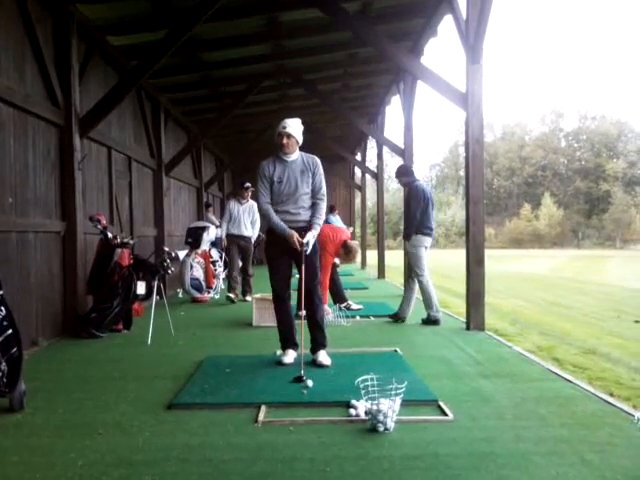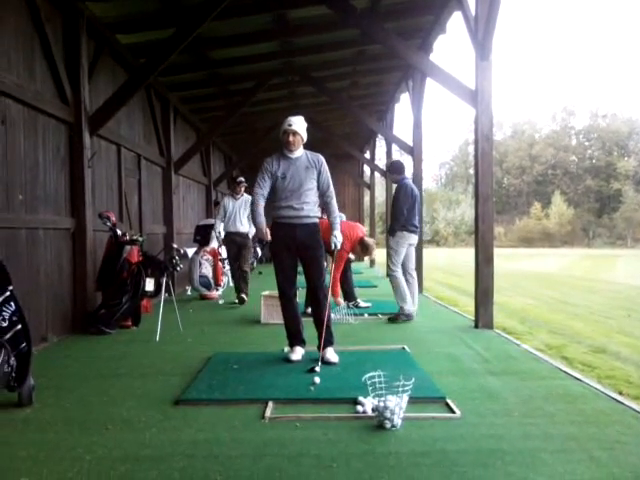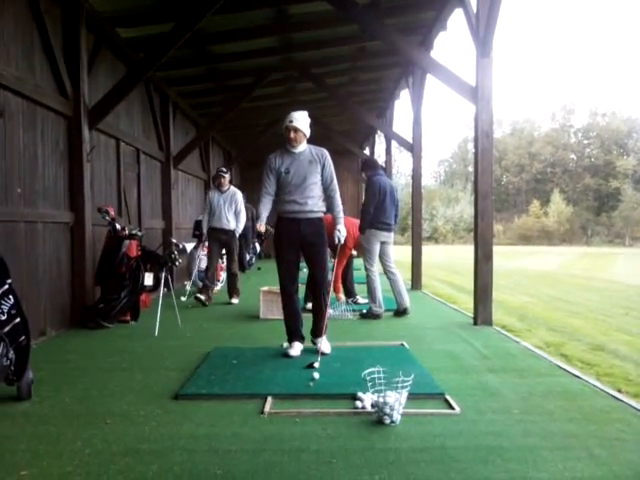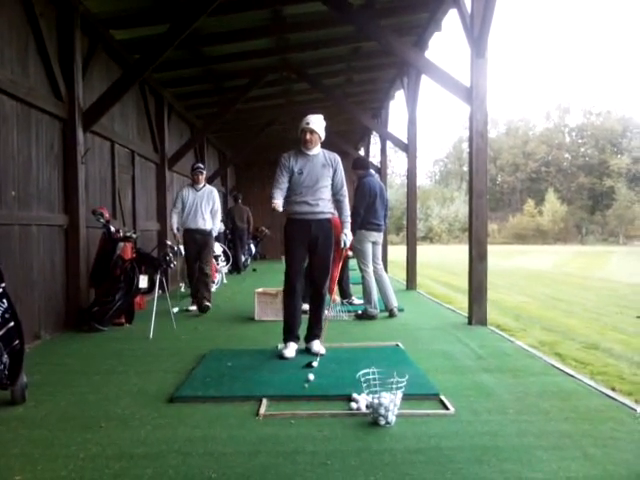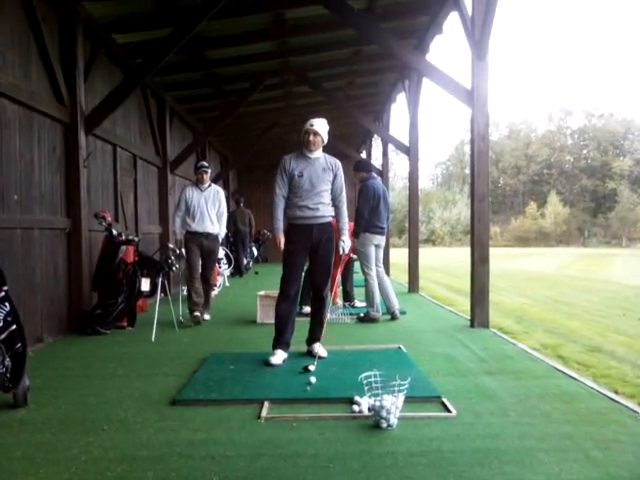
dt=0.7s
person 1, frame 1
left shoulder: (312, 163)
right shoulder: (267, 166)
left elbow: (320, 199)
right elbow: (263, 204)
left wrist: (314, 230)
right wrist: (286, 231)
left hip: (306, 233)
right hip: (277, 235)
left knee: (312, 291)
right knee: (280, 293)
left ankle: (319, 347)
right ankle: (289, 346)
person 1, frame 2
left shoulder: (317, 161)
right shoulder: (271, 163)
left elbow: (328, 196)
right elbow: (260, 194)
left wrist: (336, 228)
right wrist: (260, 224)
left hip: (309, 229)
right hip: (281, 231)
left knee: (318, 288)
right knee: (287, 290)
left ankle: (326, 344)
right ankle: (296, 343)
person 1, frame 3
left shoulder: (320, 155)
right shoulder: (275, 159)
left elbow: (331, 190)
right elbow: (268, 192)
left wrist: (339, 221)
right wrist: (261, 219)
left hip: (314, 224)
right hip: (286, 225)
left knee: (320, 281)
right knee: (288, 285)
left ankle: (319, 334)
right ankle: (295, 338)
person 1, frame 4
left shoulder: (333, 160)
right shoulder: (288, 159)
left elbow: (341, 195)
right elbow: (279, 187)
left wrist: (346, 226)
right wrist: (278, 200)
left hip: (323, 225)
right hip: (296, 225)
left knee: (320, 284)
right knee: (293, 283)
left ankle: (314, 337)
right ankle: (290, 339)
person 1, frame 5
left shoulder: (334, 165)
right shoulder: (289, 162)
left elbow: (340, 201)
right elbow: (279, 196)
left wrist: (344, 233)
right wrist: (278, 230)
left hip: (324, 230)
right hip: (297, 229)
left knee: (320, 288)
right knee: (289, 288)
left ankle: (315, 341)
right ankle: (281, 346)
person 2, frame 1
left shoulder: (414, 188)
right shoulder: (423, 188)
left elbow: (413, 215)
left wrist: (407, 236)
left hip: (416, 237)
right hip: (425, 235)
left knee: (421, 276)
right knee: (411, 276)
left ankle: (434, 315)
right ankle: (402, 312)
person 2, frame 2
left shoulder: (403, 186)
right shoulder: (411, 186)
left elbow: (400, 212)
left wrist: (392, 231)
left hip: (402, 233)
right hip: (412, 233)
left knee: (393, 271)
right knee: (409, 272)
left ankle: (406, 309)
right ankle: (409, 309)
person 2, frame 3
left shoulder: (373, 182)
right shoulder: (390, 183)
left elbow: (368, 209)
right elbow: (396, 208)
left wrist: (362, 229)
left hip: (373, 230)
right hip: (388, 231)
left knee: (371, 269)
right knee: (390, 267)
left ankle: (376, 309)
right ankle: (403, 304)
person 2, frame 4
left shoulder: (364, 183)
right shoulder: (380, 184)
left elbow: (358, 210)
right elbow: (385, 209)
left wrist: (352, 231)
left hip: (364, 231)
right hip: (378, 231)
left knee: (366, 270)
right knee: (378, 268)
left ankle: (371, 310)
right ankle: (392, 306)
person 2, frame 5
left shoulder: (367, 186)
right shoulder: (381, 186)
left elbow: (362, 213)
right elbow: (386, 212)
left wrist: (356, 235)
left hip: (367, 234)
right hip: (380, 234)
left knee: (370, 273)
right knee: (379, 271)
left ankle: (374, 312)
right ankle: (394, 308)
person 3, frame 1
left shoulder: (253, 205)
right shoulder: (231, 203)
left elbow: (256, 223)
right elbow: (225, 221)
left wrist: (252, 238)
right wrist: (223, 236)
left hip: (247, 239)
right hip: (232, 238)
left knee: (247, 268)
right knee: (233, 265)
left ankle: (247, 293)
right ankle: (232, 292)
person 3, frame 2
left shoulder: (249, 200)
right shoulder: (225, 200)
left elbow: (253, 218)
right elbow: (219, 218)
left wrist: (250, 234)
left hip: (245, 236)
right hip: (230, 236)
left knee: (244, 266)
right knee: (234, 267)
left ankle: (243, 293)
right ankle: (239, 292)
person 3, frame 3
left shoulder: (236, 194)
right shoulder: (212, 194)
left elbow: (241, 215)
right elbow: (207, 213)
left wrist: (236, 232)
right wrist: (205, 230)
left hip: (230, 233)
right hip: (215, 232)
left knee: (232, 266)
right knee: (211, 263)
left ankle: (234, 294)
right ankle: (207, 294)
person 3, frame 4
left shoulder: (212, 192)
right shoulder: (184, 192)
left elbow: (217, 214)
right elbow: (175, 211)
left wrist: (214, 232)
right wrist: (175, 230)
left hip: (206, 233)
right hip: (189, 233)
left knee: (205, 268)
right knee: (191, 269)
left ankle: (204, 301)
right ankle: (196, 299)
person 3, frame 5
left shoulder: (218, 192)
right shoulder: (187, 191)
left elbow: (222, 216)
right elbow: (179, 214)
left wrist: (219, 237)
right wrist: (178, 235)
left hip: (212, 237)
right hip: (193, 237)
left knee: (207, 275)
right knee: (194, 273)
left ankle: (204, 309)
right ankle: (196, 310)
